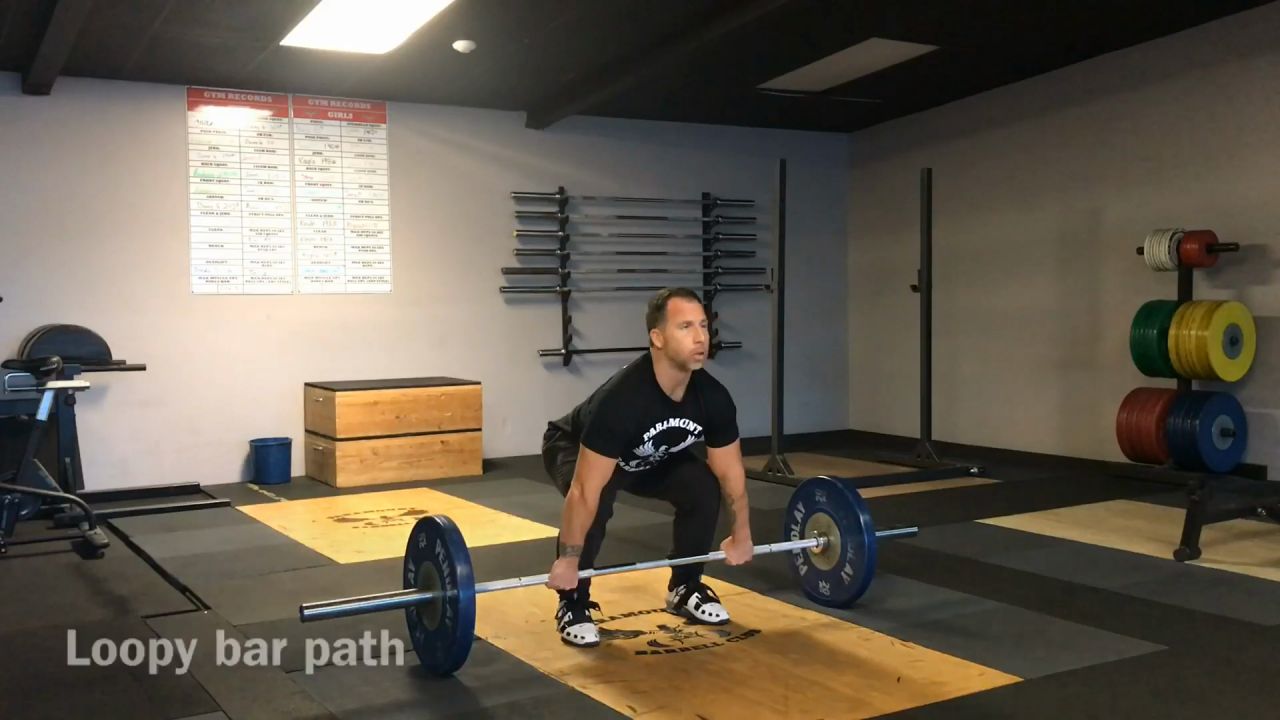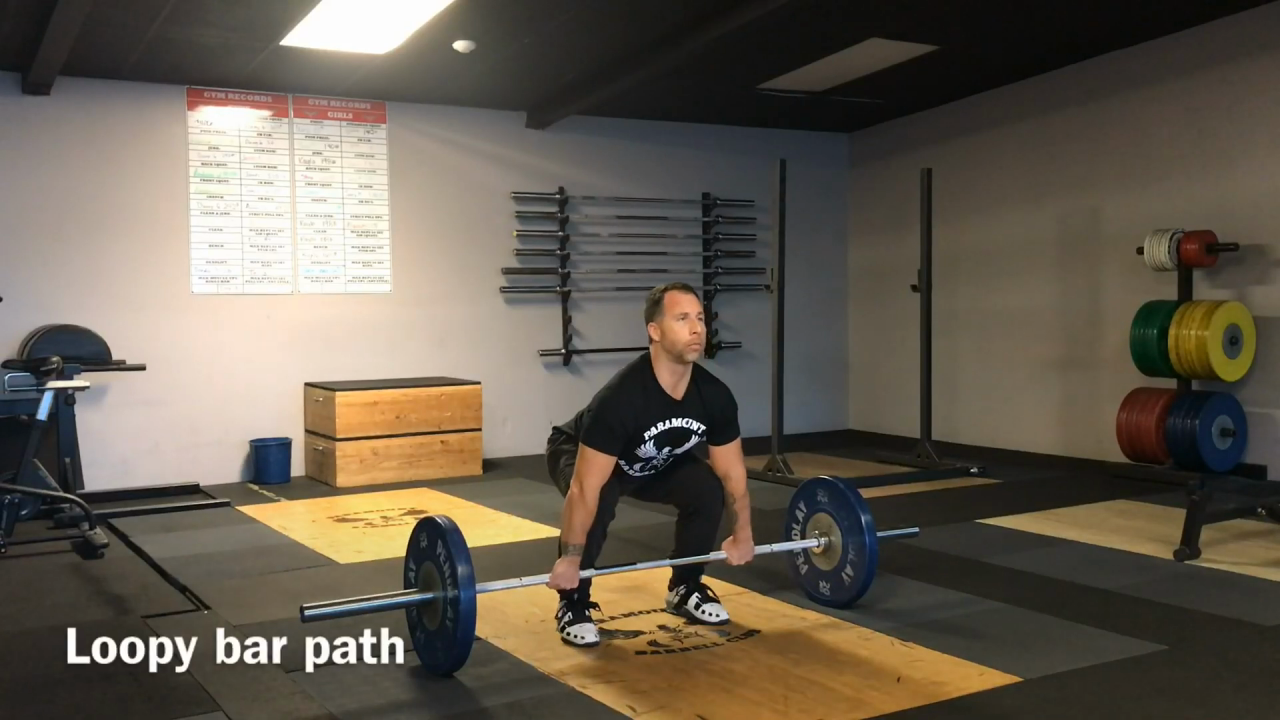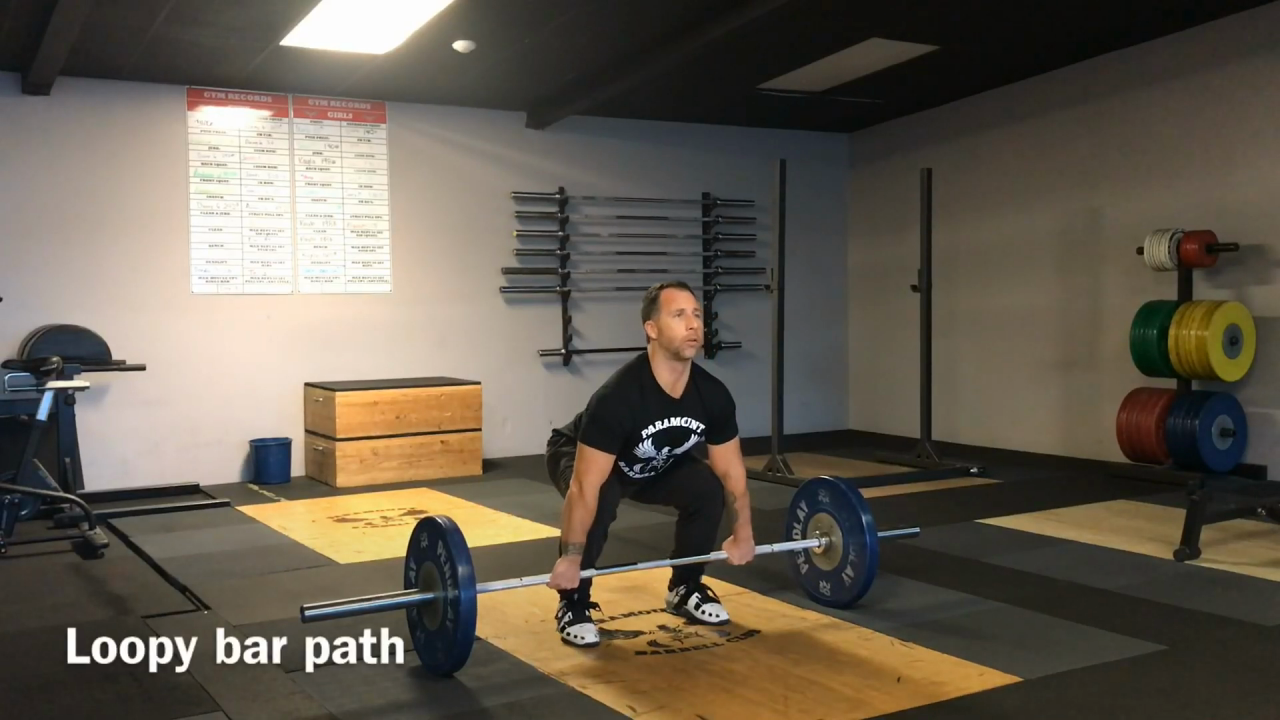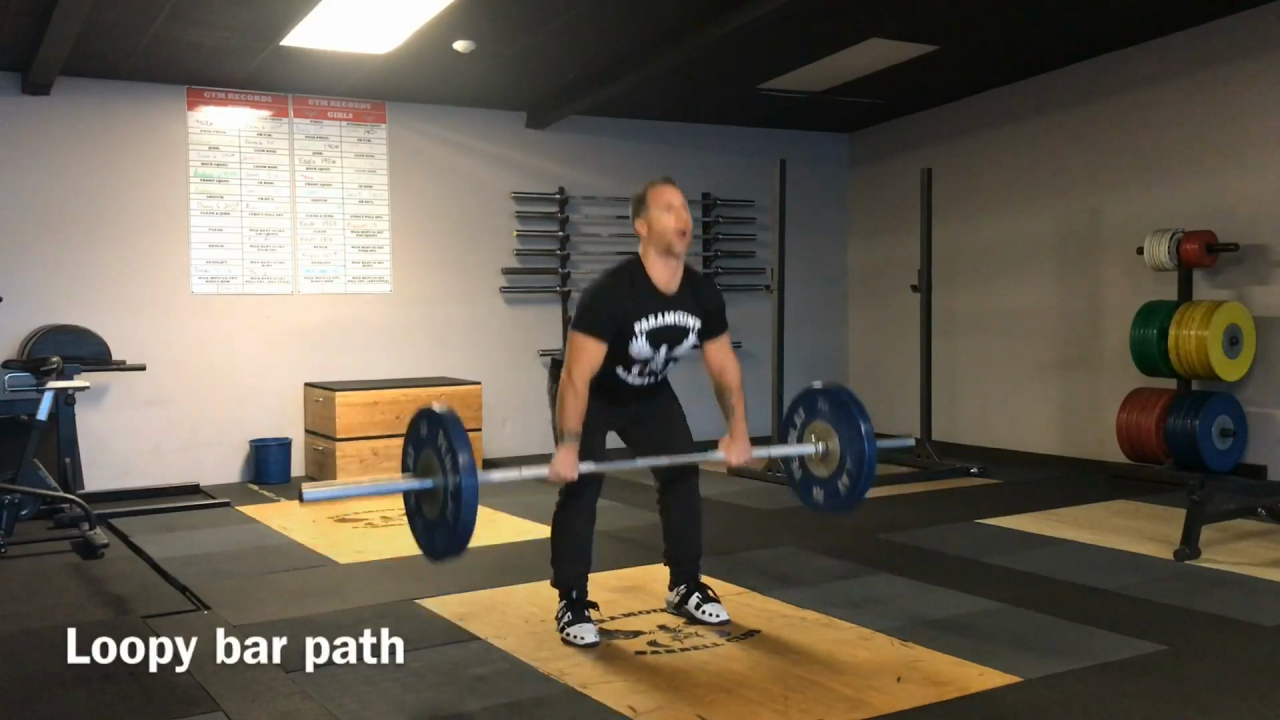
dt=0.7s
person 1, frame 1
left shoulder: (713, 397)
right shoulder: (622, 398)
left elbow: (730, 474)
right elbow: (585, 491)
left wrist: (741, 537)
right wrist: (567, 561)
left hip: (649, 456)
right hip: (573, 447)
left knee: (704, 488)
right knee: (596, 503)
left ankle: (685, 589)
right ankle: (573, 604)
person 1, frame 2
left shoulder: (714, 395)
right shoulder: (621, 397)
left elbow: (732, 472)
right elbow: (585, 489)
left wrist: (742, 536)
right wrist: (569, 560)
left hip: (653, 461)
right hip: (577, 453)
left knee: (708, 490)
right knee: (598, 504)
left ankle: (685, 589)
right ankle: (573, 604)
person 1, frame 3
left shoulder: (712, 394)
right shoulder: (619, 396)
left elbow: (731, 471)
right elbow: (585, 488)
left wrist: (742, 534)
right wrist: (570, 559)
right hip: (577, 456)
left knee: (708, 490)
right knee: (599, 504)
left ankle: (685, 589)
right ankle: (573, 605)
person 1, frame 4
left shoulder: (703, 294)
right shoulder: (611, 292)
left elbow: (725, 367)
right elbow: (578, 376)
left wrist: (738, 432)
right wrist: (567, 447)
left hip: (648, 393)
right hip: (592, 393)
left knee: (682, 475)
right knee: (581, 485)
left ankle: (685, 587)
right ankle: (572, 603)
